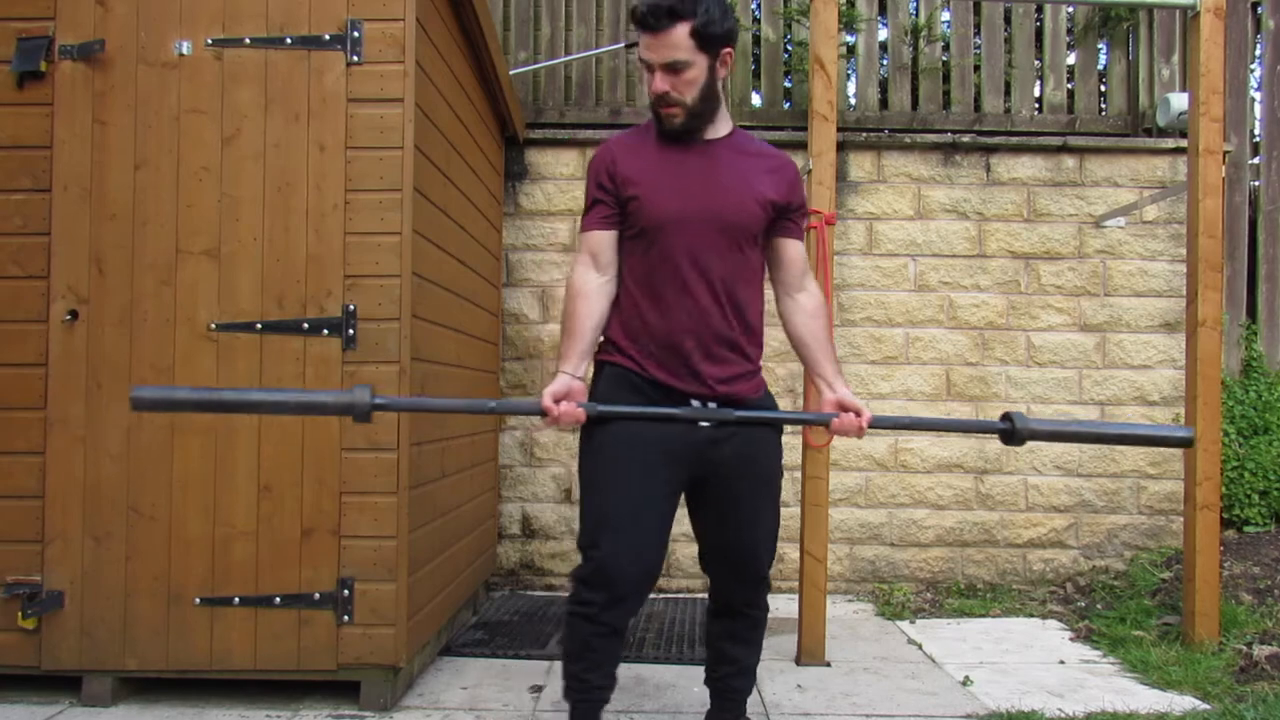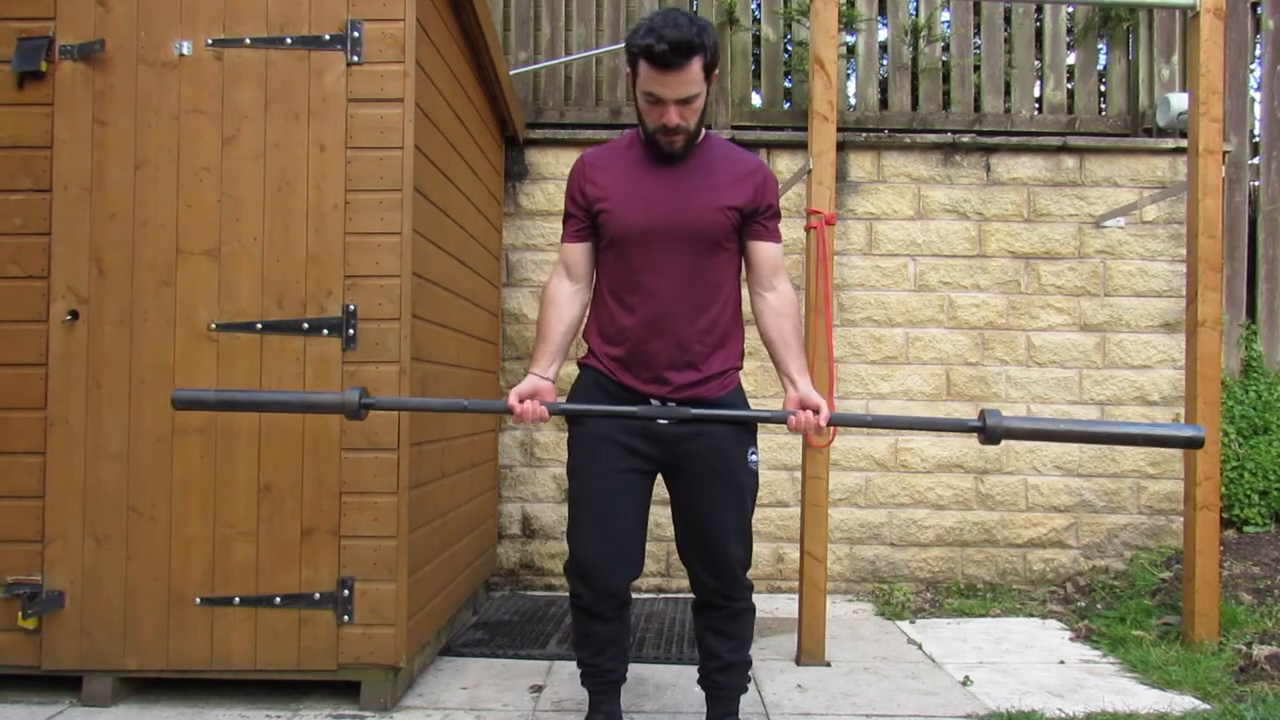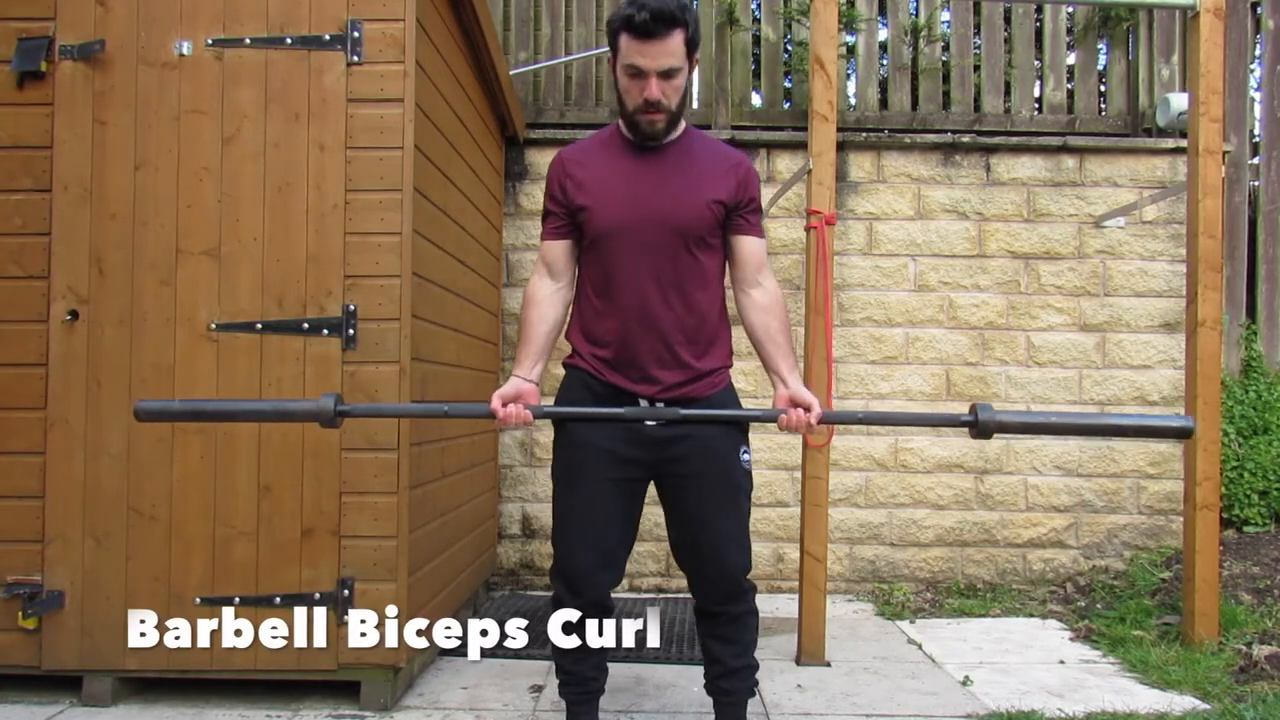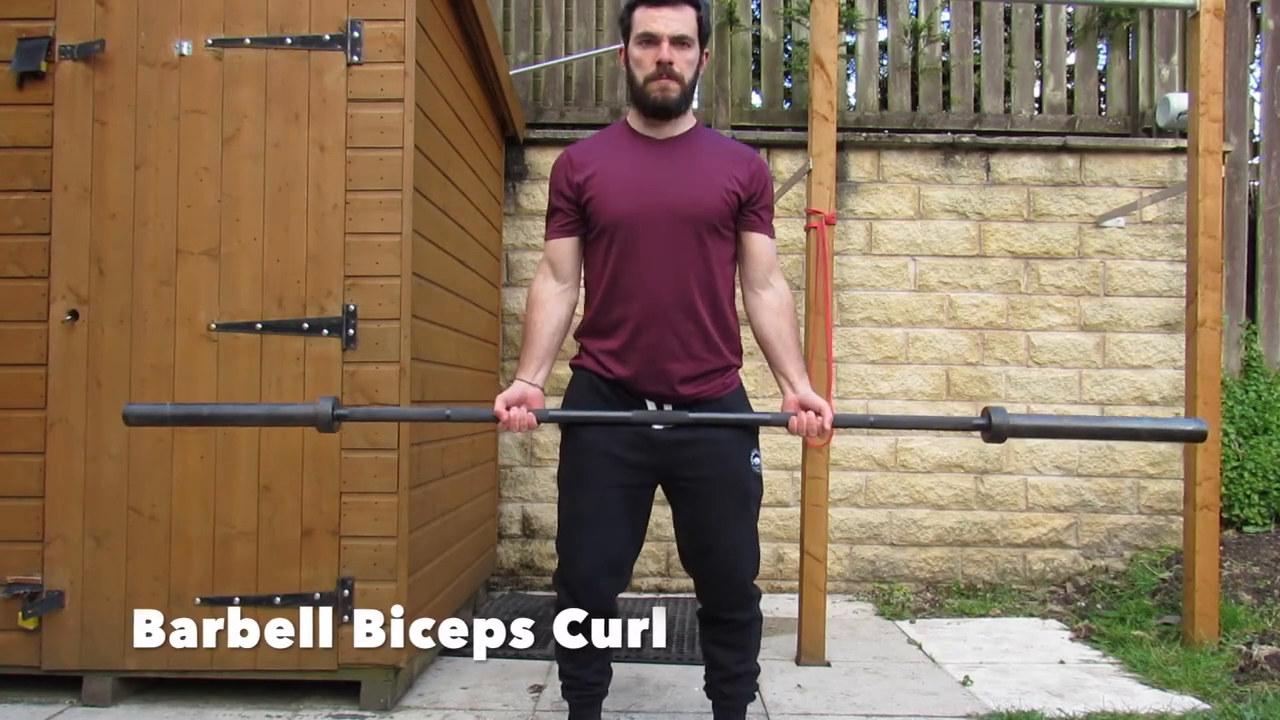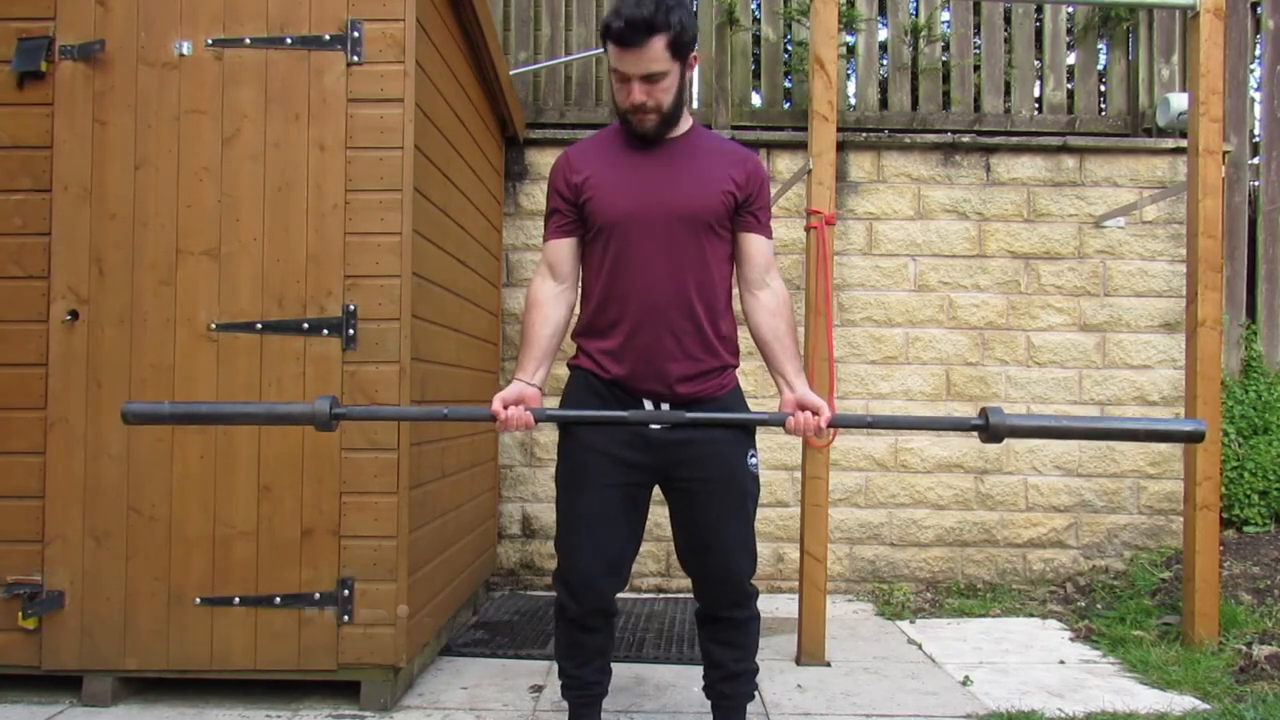
dt=1s
person 1, frame 1
left shoulder: (776, 172)
right shoulder: (618, 159)
left elbow: (796, 288)
right elbow: (594, 272)
left wrist: (830, 383)
right wrist: (569, 372)
left hip: (740, 411)
right hip: (632, 403)
left knee: (743, 579)
right knee: (613, 575)
person 1, frame 2
left shoulder: (749, 176)
right shoulder: (593, 170)
left elbow: (771, 288)
right elbow: (570, 280)
left wrist: (798, 383)
right wrist: (542, 372)
left hip: (713, 408)
right hip: (608, 404)
left knee: (722, 576)
right knee: (597, 573)
person 1, frame 3
left shoulder: (731, 170)
right shoulder: (573, 167)
left elbow: (755, 284)
right elbow: (552, 279)
left wrist: (788, 381)
right wrist: (525, 375)
left hip: (704, 408)
right hip: (595, 406)
left knee: (724, 581)
right knee: (581, 581)
person 1, frame 4
left shoulder: (742, 166)
right shoulder: (580, 163)
left elbow: (764, 284)
right elbow: (557, 279)
left wrist: (797, 384)
right wrist: (529, 379)
left hip: (714, 409)
right hip: (603, 406)
left knee: (731, 587)
right knee: (586, 585)
person 1, frame 5
left shoulder: (739, 168)
right shoulder: (578, 165)
left elbow: (762, 284)
right elbow: (556, 280)
left wrist: (794, 385)
right wrist: (527, 379)
left hip: (712, 410)
right hip: (600, 407)
left knee: (728, 586)
right knee: (585, 586)
